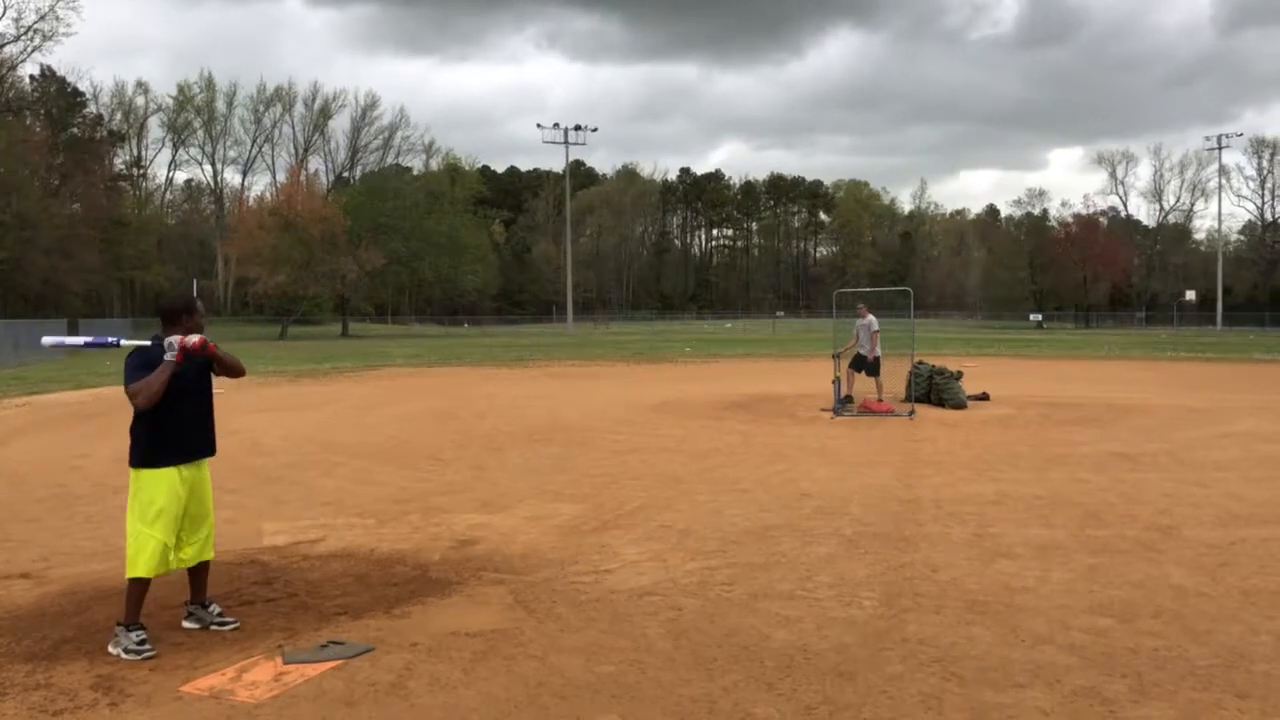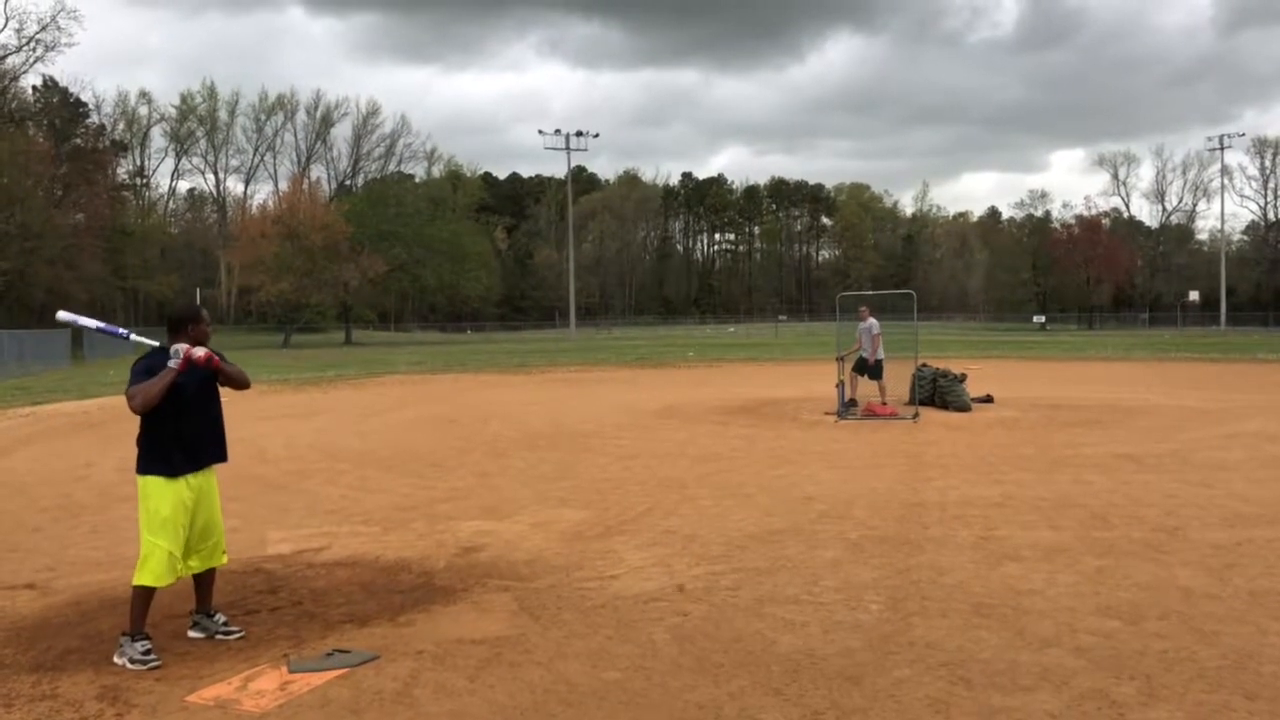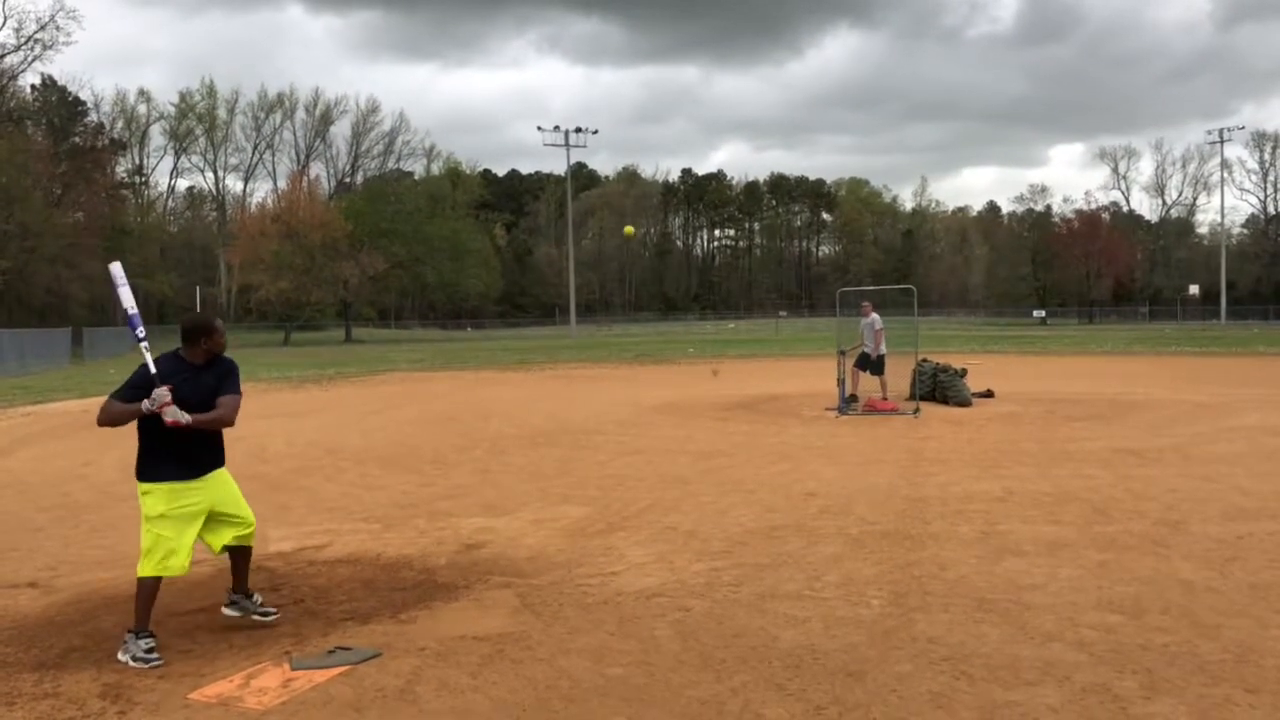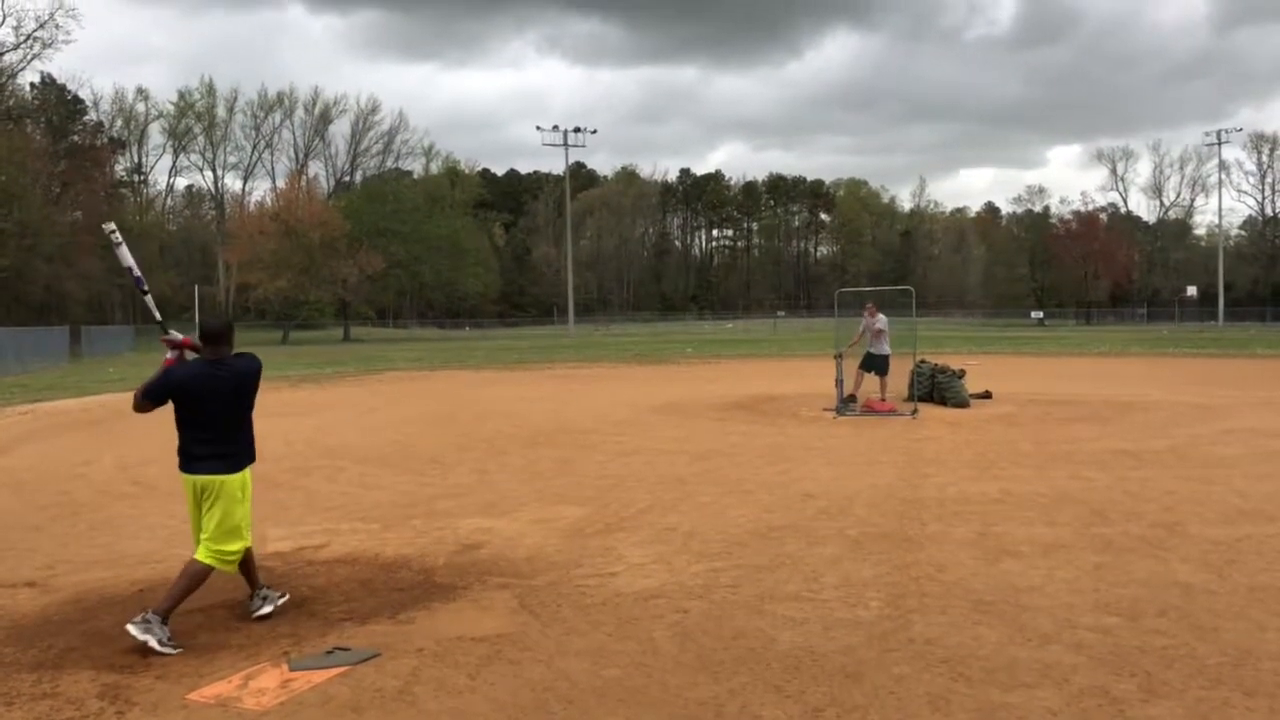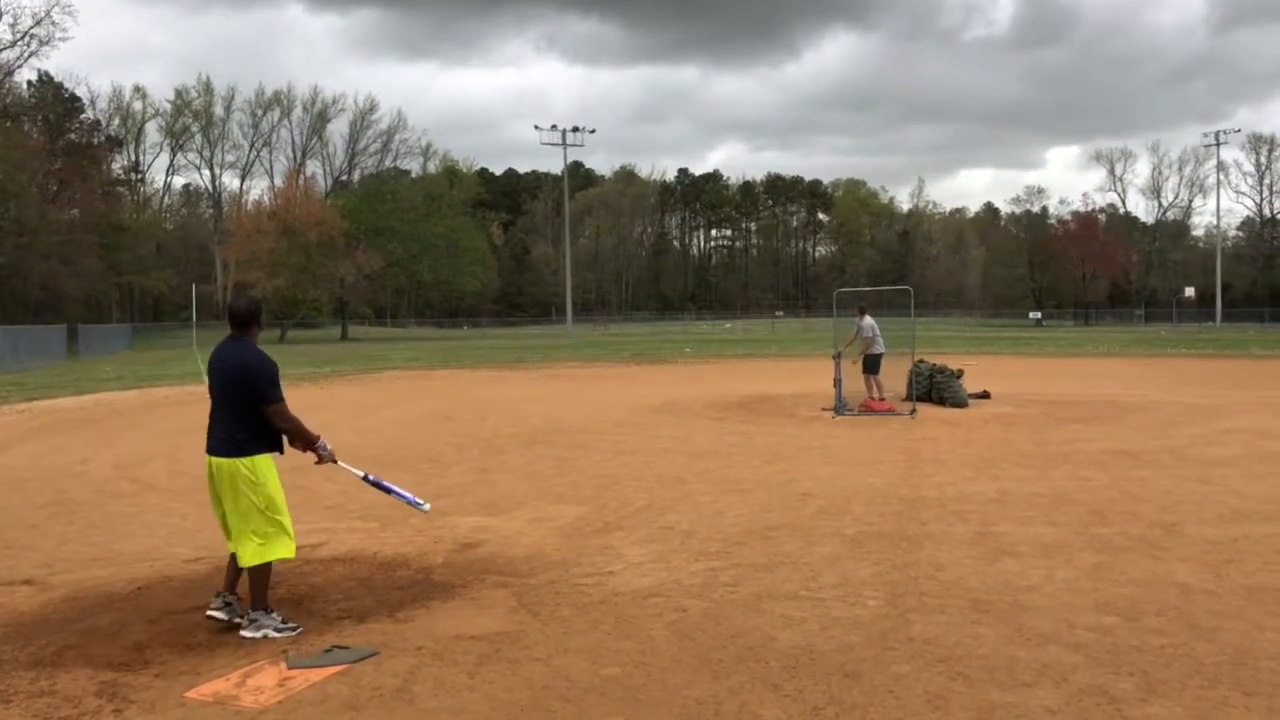
dt=1s
person 1, frame 1
left shoulder: (198, 351)
right shoulder: (143, 356)
left elbow: (238, 370)
right elbow: (141, 400)
left wrist: (210, 349)
right wrist: (170, 360)
left hip: (195, 461)
right hip: (156, 466)
left knee: (199, 537)
right knee: (150, 546)
left ankle: (198, 608)
right ankle: (128, 629)
person 1, frame 2
left shoulder: (205, 360)
right shoulder: (149, 363)
left elbow: (243, 382)
right elbow: (138, 403)
left wrist: (214, 362)
right wrist: (173, 367)
left hip: (202, 470)
right hip: (163, 475)
left knee: (207, 544)
right knee: (157, 556)
left ankle: (203, 617)
right ankle: (132, 639)
person 1, frame 3
left shoulder: (225, 368)
right shoulder: (153, 372)
left elbow: (228, 414)
right elbow: (105, 416)
left wrist: (187, 419)
right wrist: (146, 406)
left hip: (210, 471)
right hip: (164, 480)
left knee: (242, 524)
right knee: (158, 555)
left ankle: (240, 597)
right ankle: (137, 637)
person 1, frame 4
left shoulder: (179, 375)
right shoulder: (249, 367)
left elbow: (139, 404)
right wrist: (189, 346)
left hip: (194, 472)
right hip: (230, 472)
left knee: (231, 534)
right knee: (214, 549)
left ankle: (259, 594)
right ankle: (154, 618)
person 1, frame 5
left shoulder: (219, 354)
right shoulder: (258, 362)
right elbow: (279, 417)
left wrist: (295, 437)
right wrist: (316, 443)
left hip: (219, 455)
right hip: (248, 458)
left knee: (244, 531)
right knee: (263, 534)
left ankle: (225, 599)
right ankle: (258, 616)
